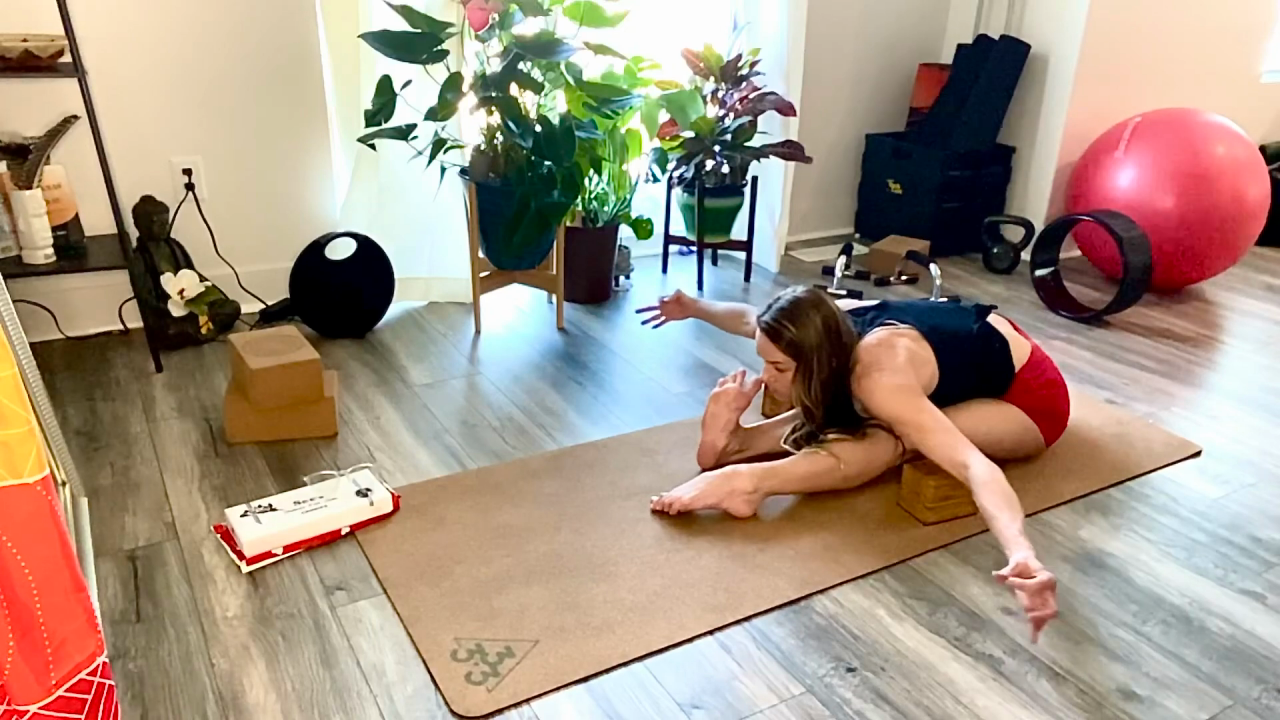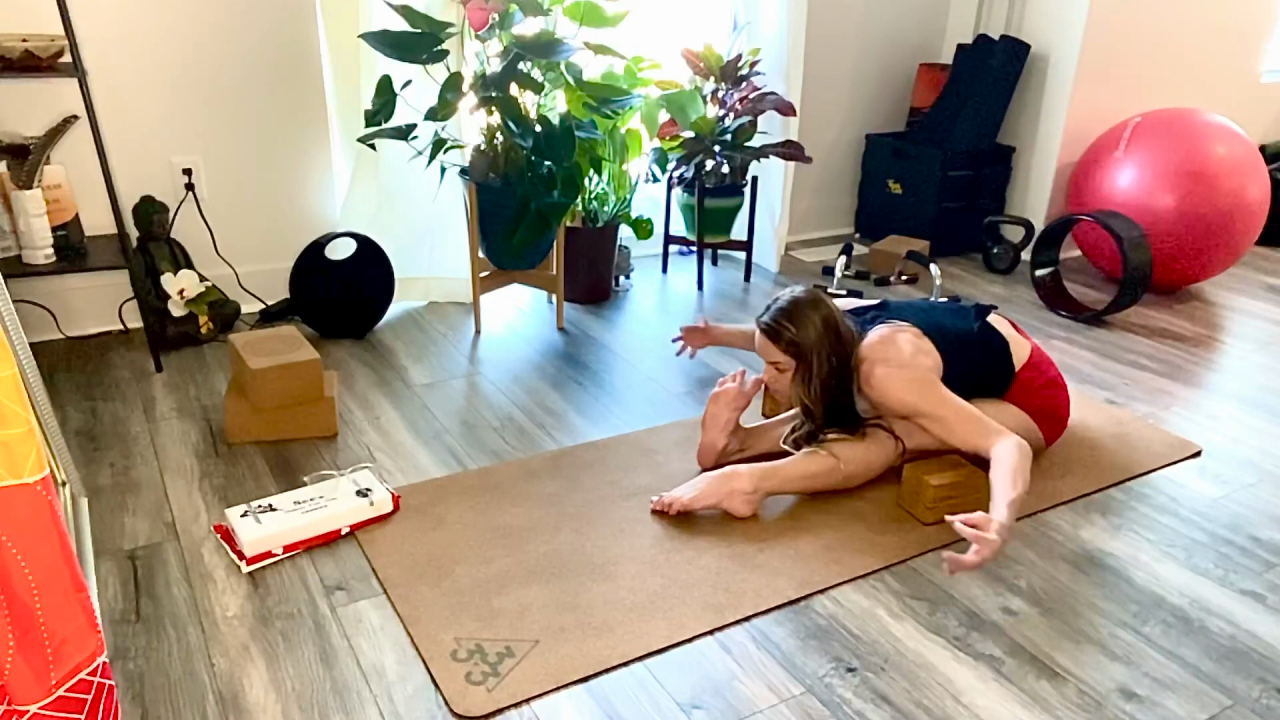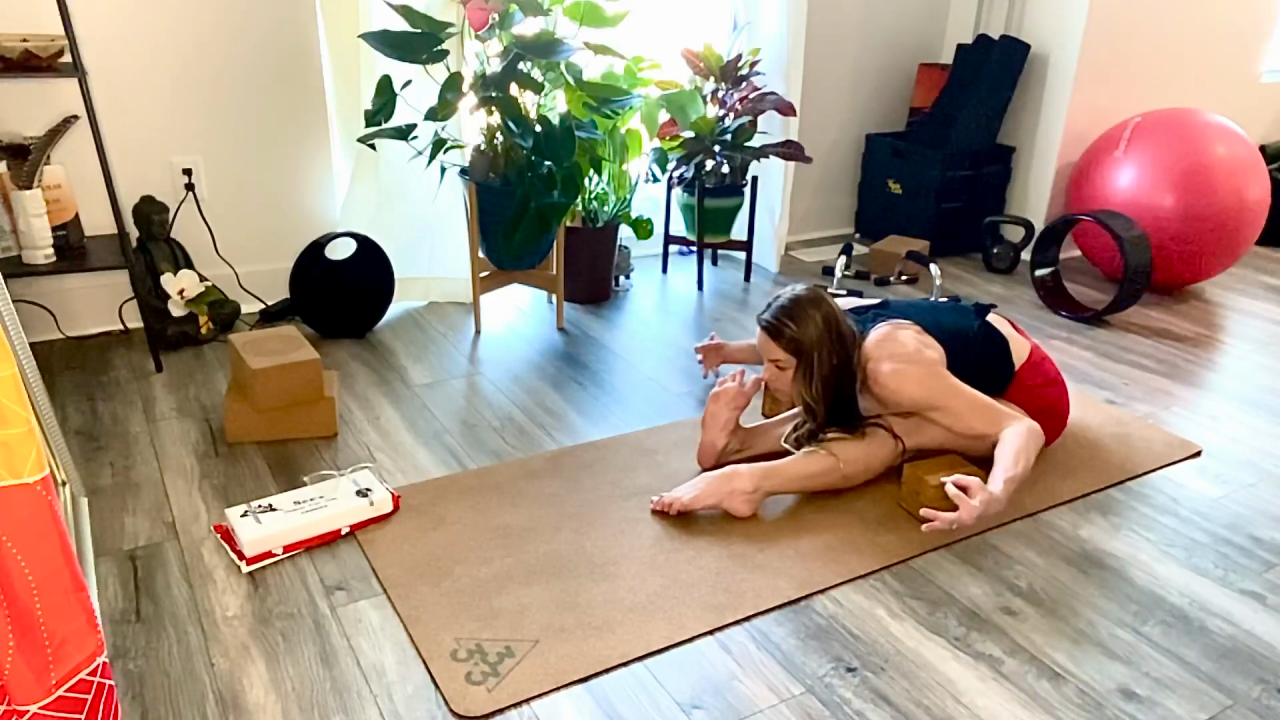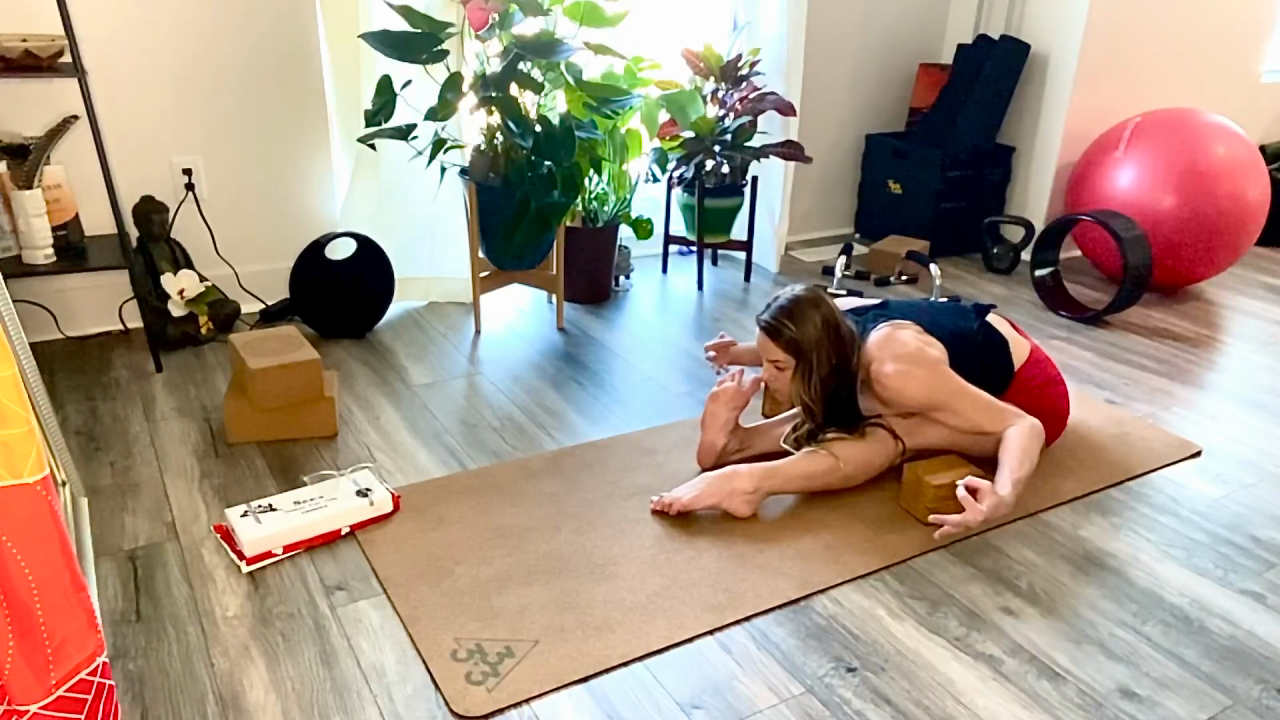
dt=0.7s
person 1, frame 1
left shoulder: (877, 378)
right shoulder: (830, 327)
left elbow: (975, 466)
right elbow: (751, 318)
left wrist: (1022, 555)
right wrist: (694, 308)
left hip: (1030, 396)
left knee: (894, 440)
person 1, frame 2
left shoulder: (884, 374)
right shoulder: (832, 326)
left elbow: (1010, 446)
right elbow: (784, 339)
left wrist: (1000, 523)
right wrist: (718, 336)
left hip: (1030, 396)
left knee: (895, 436)
person 1, frame 3
left shoulder: (890, 371)
right shoulder: (836, 324)
left elbow: (1023, 429)
left wrist: (994, 496)
right wrist: (731, 353)
left hip: (1030, 396)
left knee: (896, 434)
person 1, frame 4
left shoulder: (891, 371)
right shoulder: (834, 323)
left elbow: (1024, 427)
right elbow: (796, 349)
left wrist: (1002, 496)
right wrist: (741, 354)
left hip: (1030, 395)
left knee: (891, 433)
